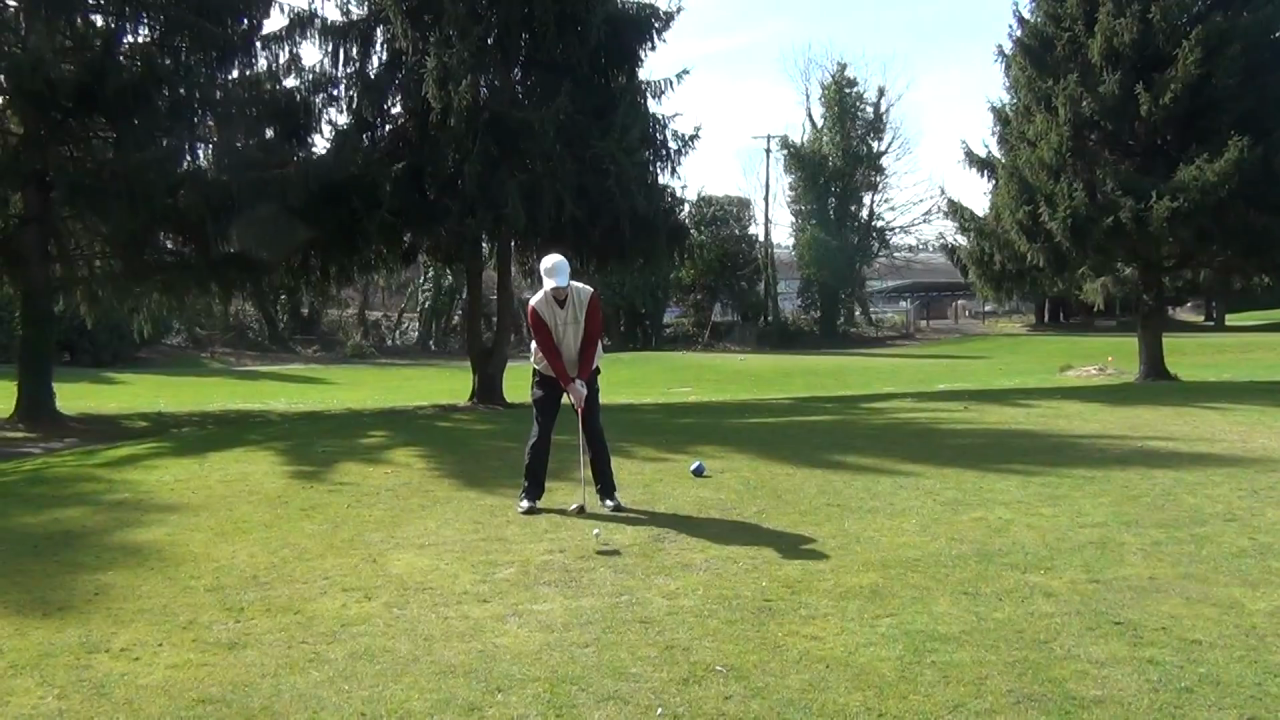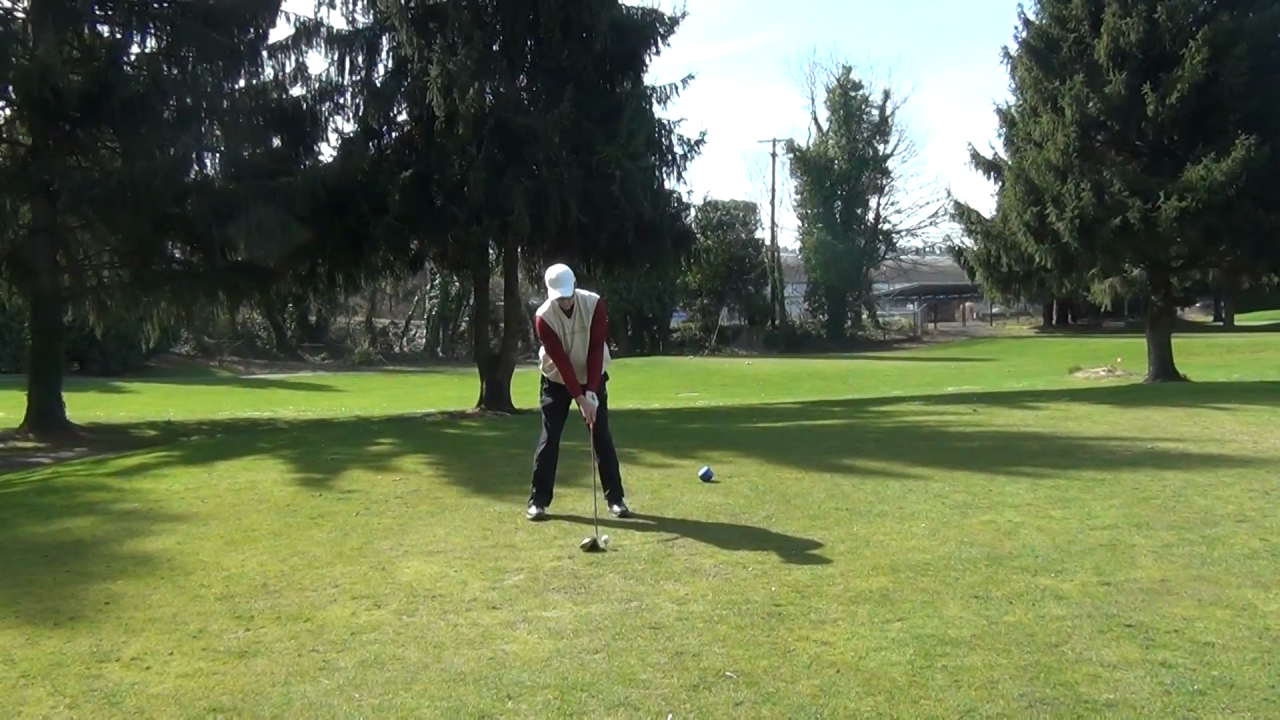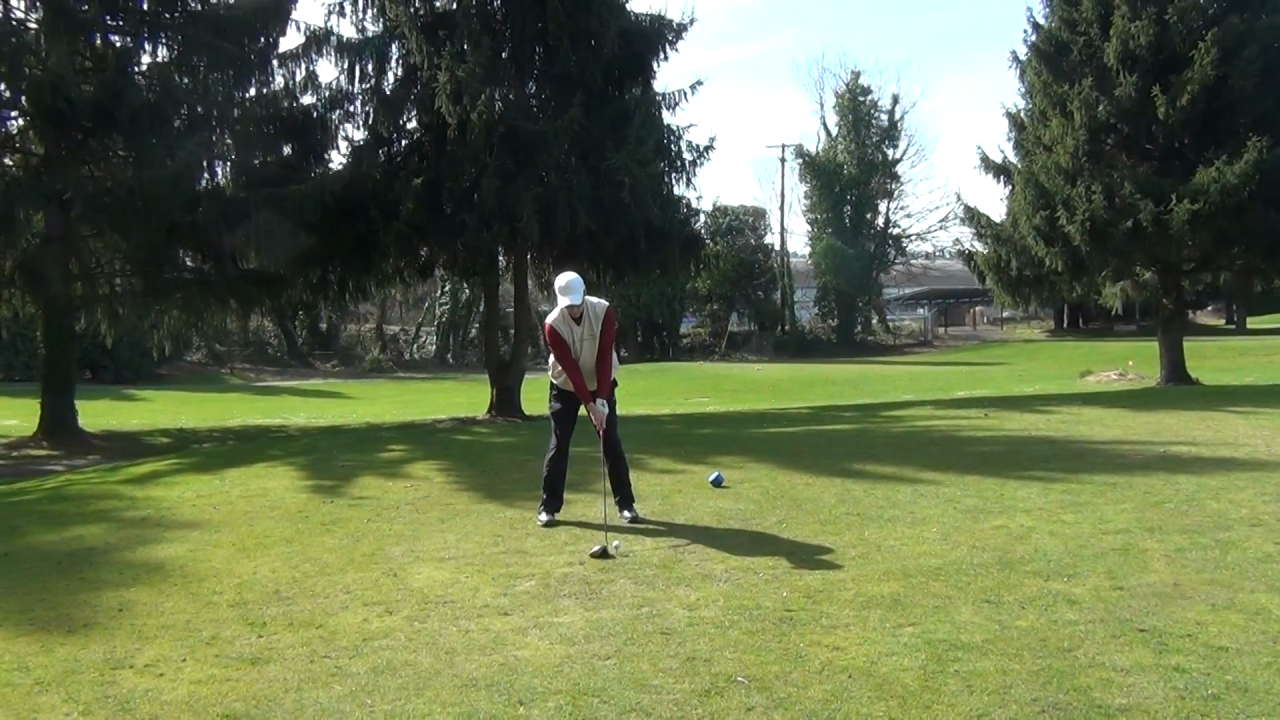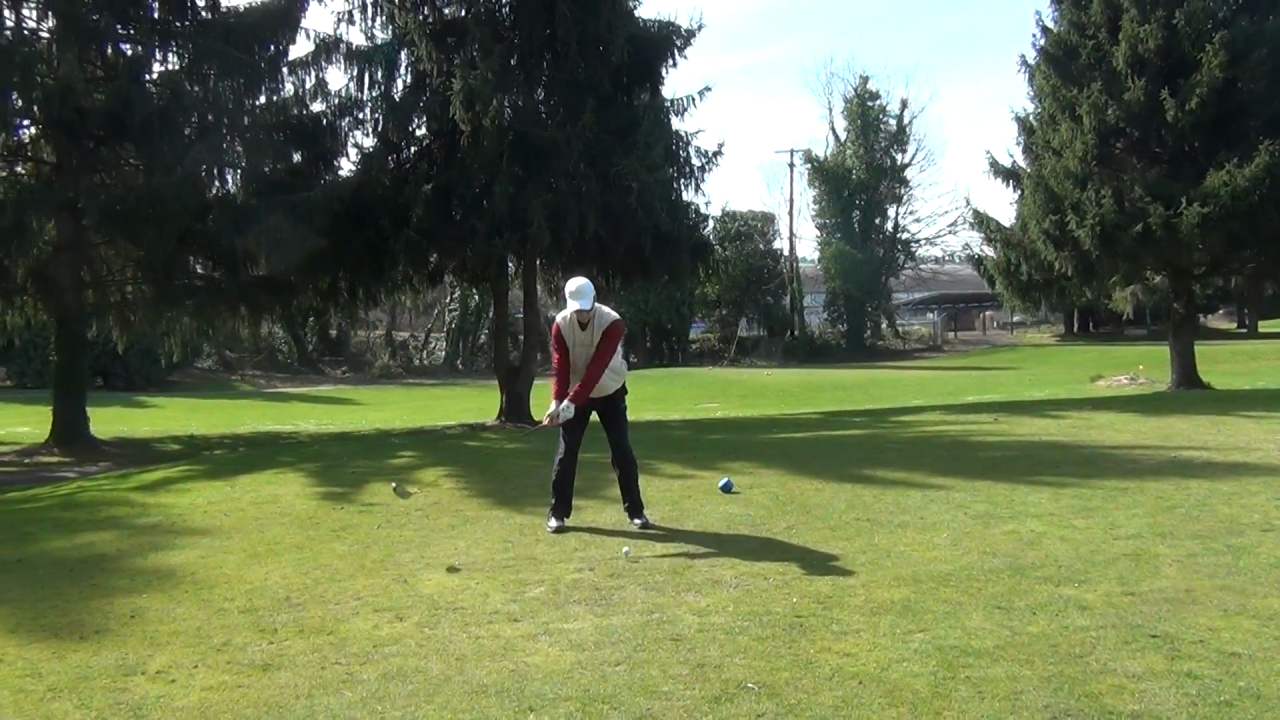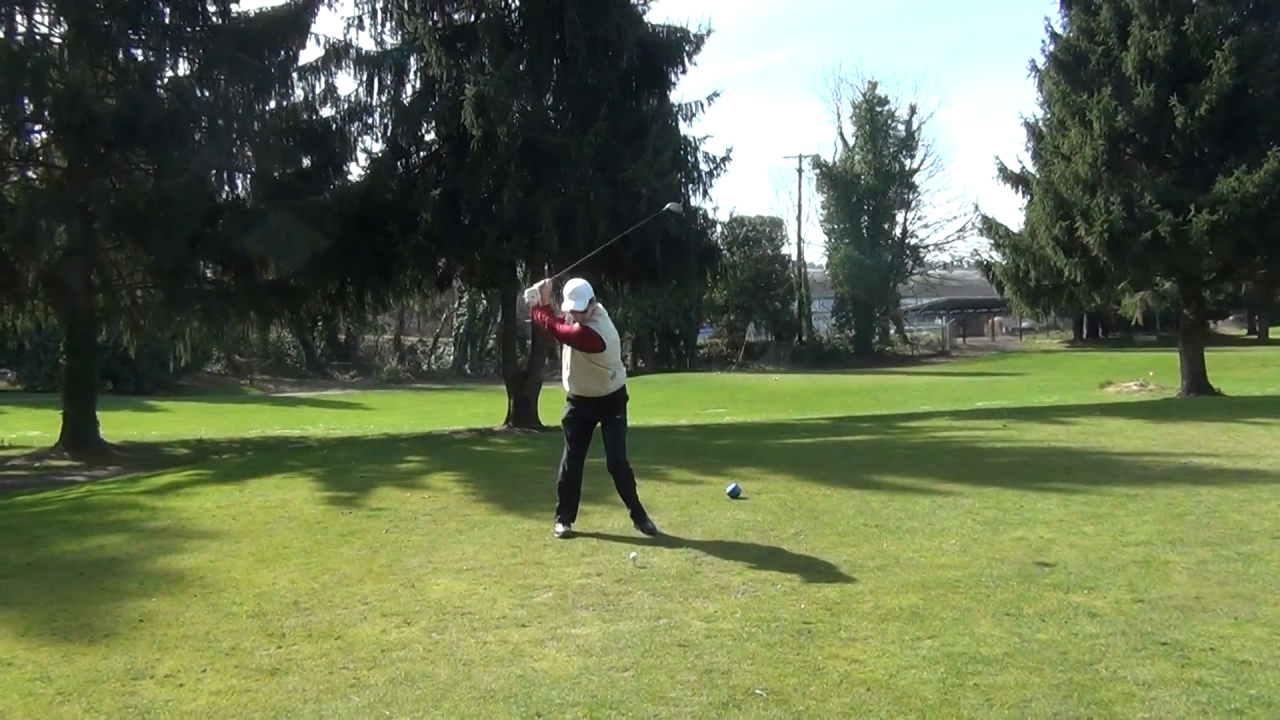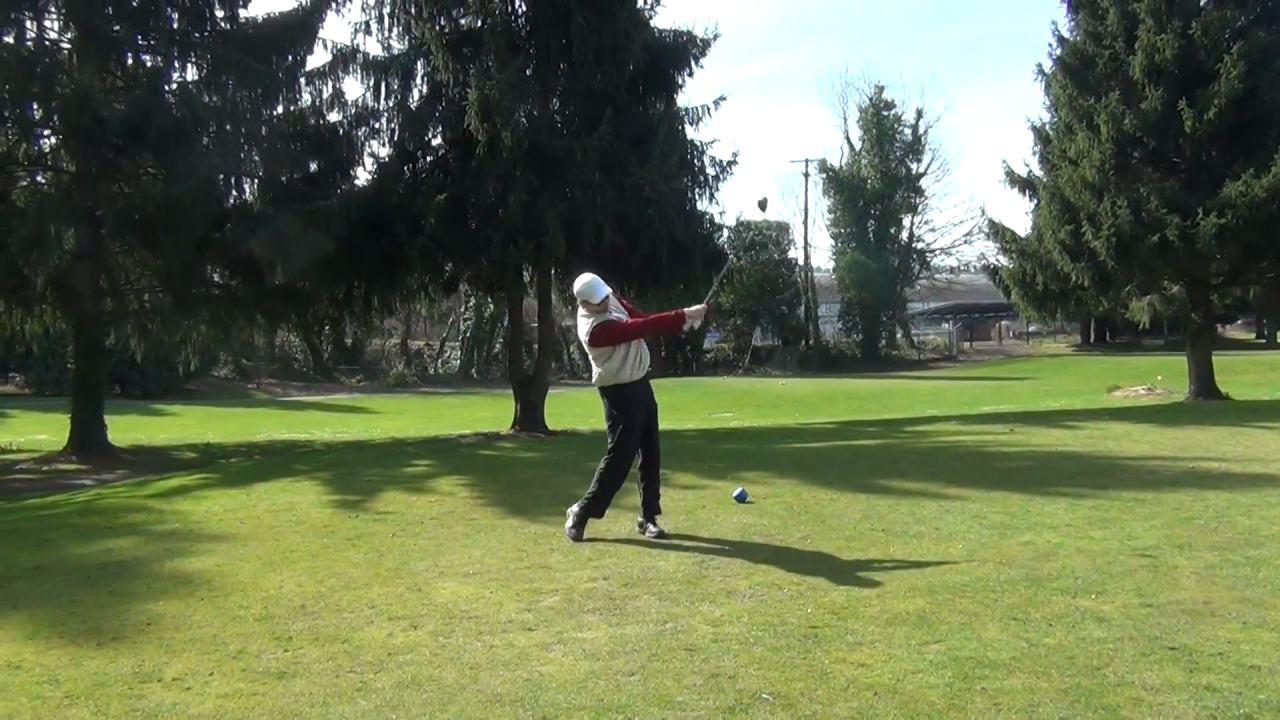
dt=0.5s
person 1, frame 1
left shoulder: (588, 297)
right shoulder: (536, 306)
left elbow: (591, 341)
right elbow: (549, 351)
left wrist: (580, 380)
right wrist: (568, 385)
left hip: (584, 373)
right hip: (548, 374)
left knee: (593, 430)
right knee: (541, 431)
left ankle: (607, 492)
right ankle: (530, 493)
person 1, frame 2
left shoulder: (595, 304)
right shoulder: (544, 317)
left elbow: (596, 351)
right elbow: (561, 361)
left wrist: (591, 392)
right wrist: (579, 398)
left hip: (592, 379)
right hip: (556, 381)
left knee: (602, 436)
right knee: (550, 437)
left ankle: (615, 497)
right ankle: (538, 499)
person 1, frame 3
left shoulder: (603, 311)
right shoulder: (553, 324)
left elbow: (604, 358)
right elbow: (570, 368)
left wrist: (601, 399)
right wrist: (589, 405)
left hip: (601, 385)
right hip: (565, 388)
left knee: (612, 443)
right knee: (559, 445)
left ankle: (625, 503)
right ankle: (549, 506)
person 1, frame 4
left shoulder: (612, 323)
right shoulder: (561, 324)
left elbow: (596, 368)
right elbow: (560, 366)
left wrist: (572, 402)
right wrist: (557, 403)
left hip: (610, 393)
right hip: (572, 396)
left knee: (623, 453)
right knee: (566, 452)
left ankle: (635, 510)
right ankle: (558, 512)
person 1, frame 5
left shoulder: (593, 333)
right shoulder: (577, 316)
left elbow: (555, 328)
right elbow: (559, 326)
left wrist: (535, 305)
right wrist: (544, 301)
left hip: (610, 400)
right hip: (579, 399)
left knee: (616, 460)
right knee: (571, 459)
left ankle: (638, 514)
right ankle: (564, 517)
person 1, frame 6
left shoulder: (609, 301)
right shoulder: (594, 328)
left elbow: (641, 322)
right elbow: (641, 328)
left wrist: (680, 321)
right wrist: (683, 316)
left hip: (638, 386)
right hip: (619, 393)
left knee: (651, 453)
right knee: (619, 455)
left ankle: (648, 517)
right ankle: (582, 511)
